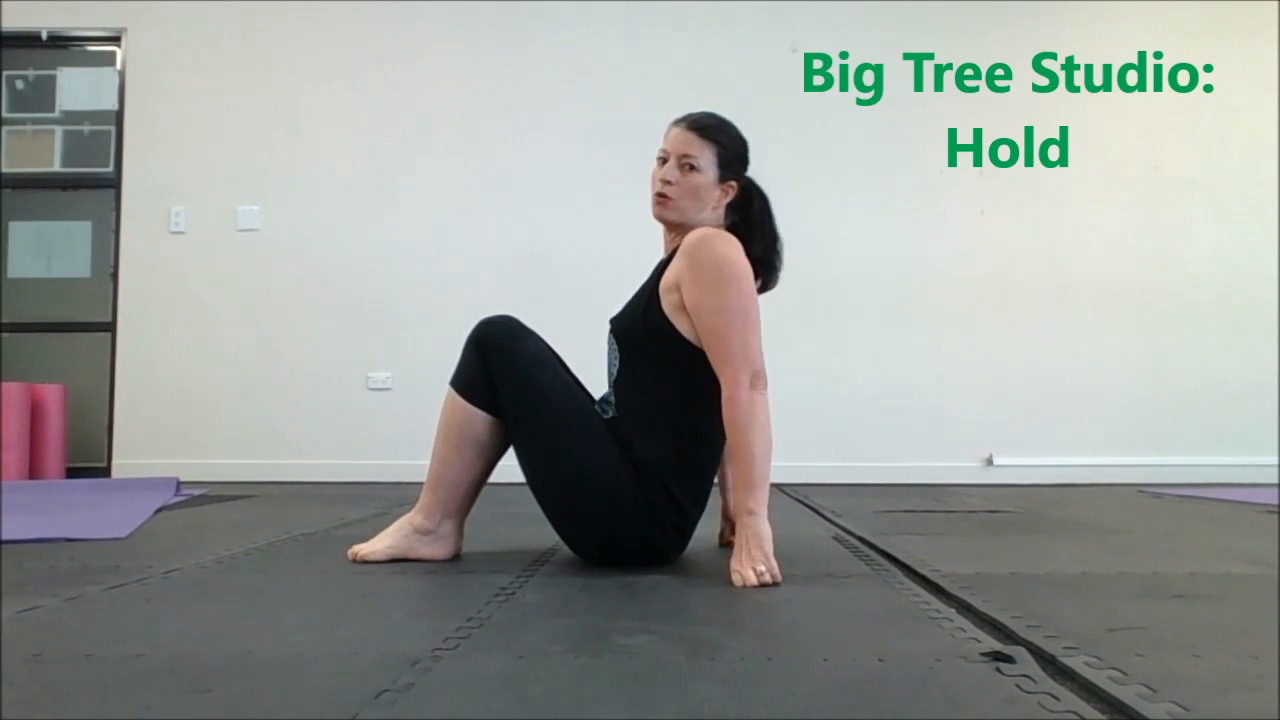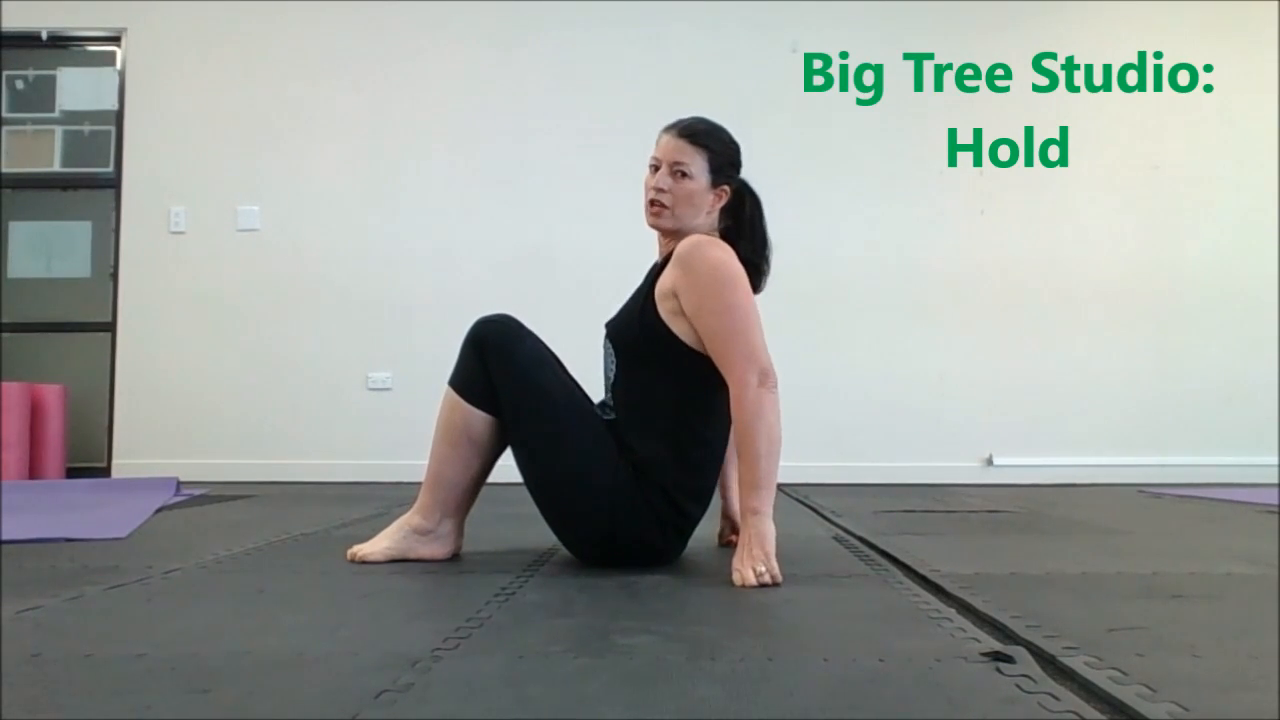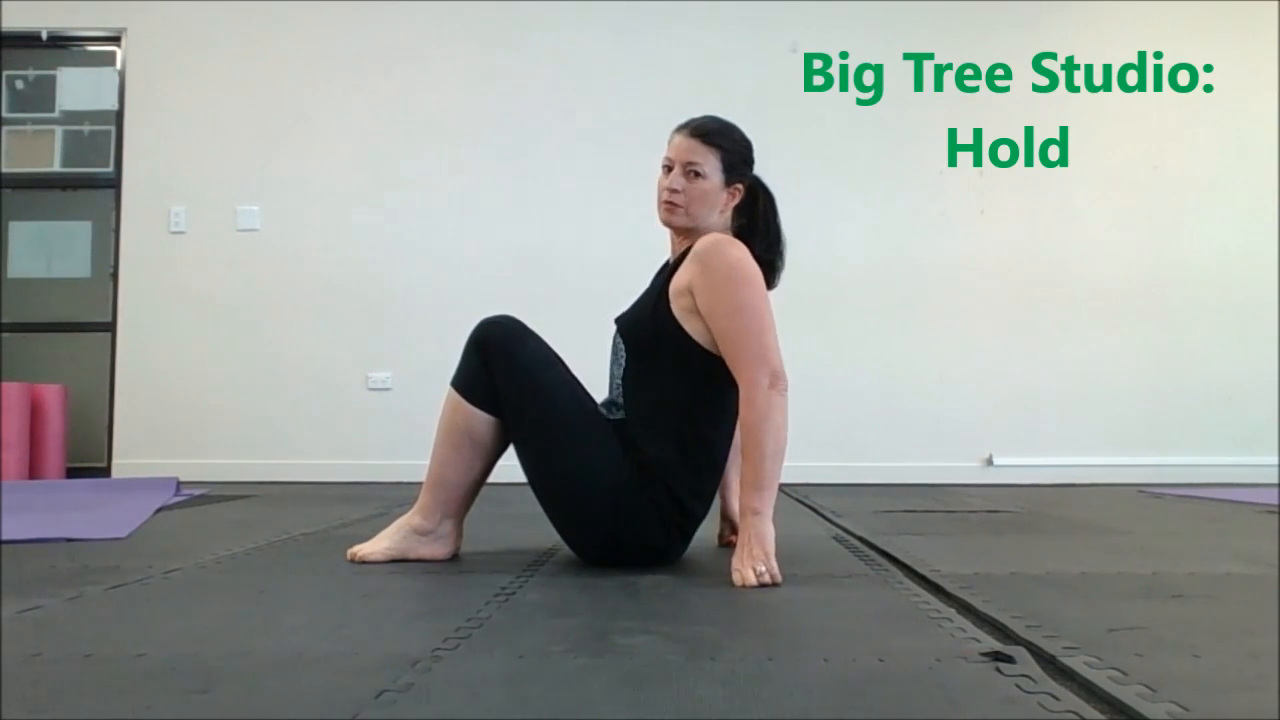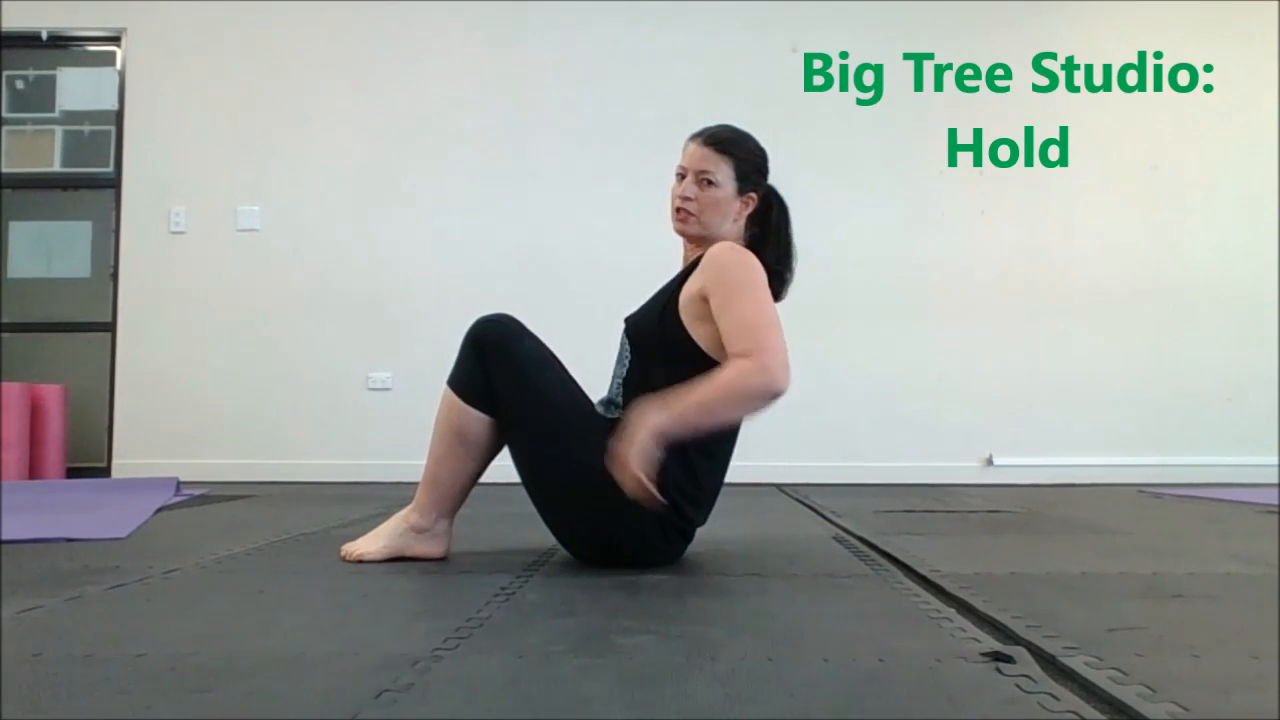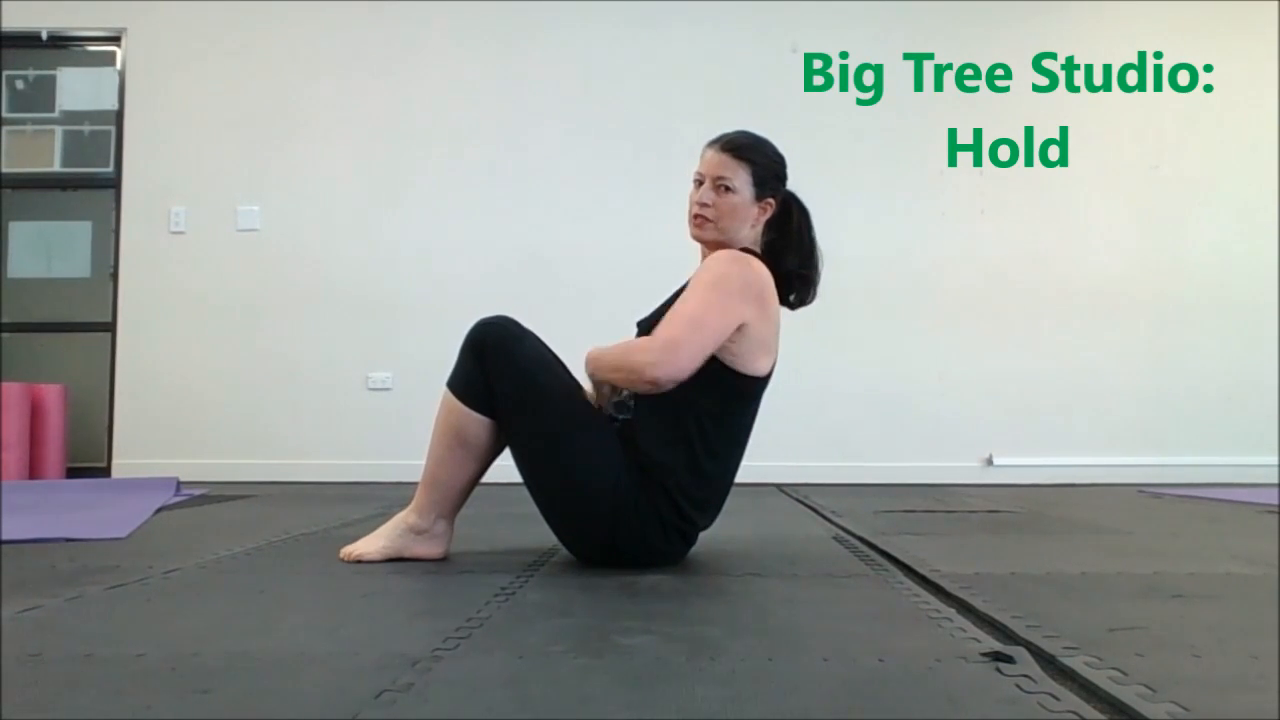
dt=0.3s
person 1, frame 1
left shoulder: (710, 251)
right shoulder: (685, 262)
left elbow: (745, 386)
right elbow: (714, 397)
left wrist: (754, 522)
right wrist: (733, 509)
left hip: (631, 516)
right hip: (634, 508)
left knee: (497, 344)
right knee: (500, 346)
left ankle: (431, 527)
right ankle: (438, 523)
person 1, frame 2
left shoulder: (702, 259)
right shoulder: (678, 266)
left elbow: (755, 384)
right elbow: (710, 397)
left wrist: (758, 523)
right wrist: (732, 508)
left hip: (633, 517)
right hip: (634, 509)
left knee: (495, 342)
right knee: (499, 347)
left ankle: (430, 527)
right ankle: (438, 522)
person 1, frame 3
left shoulder: (719, 257)
right shoulder: (687, 265)
left elbow: (766, 384)
right elbow: (720, 394)
left wrist: (757, 522)
right wrist: (732, 507)
left hip: (635, 515)
right hip: (639, 506)
left knee: (498, 344)
right knee: (503, 352)
left ankle: (430, 527)
right ankle: (437, 522)
person 1, frame 4
left shoulder: (731, 264)
right shoulder: (703, 273)
left elbow: (768, 375)
left wrist: (653, 425)
left hip: (632, 518)
left knee: (496, 342)
right knee: (502, 350)
left ankle: (424, 526)
right ankle: (429, 519)
person 1, frame 5
left shoulder: (738, 272)
right shoulder: (722, 278)
left elbow: (657, 364)
left wrist: (601, 364)
right wrist: (610, 376)
left hip: (637, 516)
right hip: (643, 511)
left knee: (495, 345)
right knee: (508, 361)
left ankle: (425, 526)
right ankle: (430, 519)
